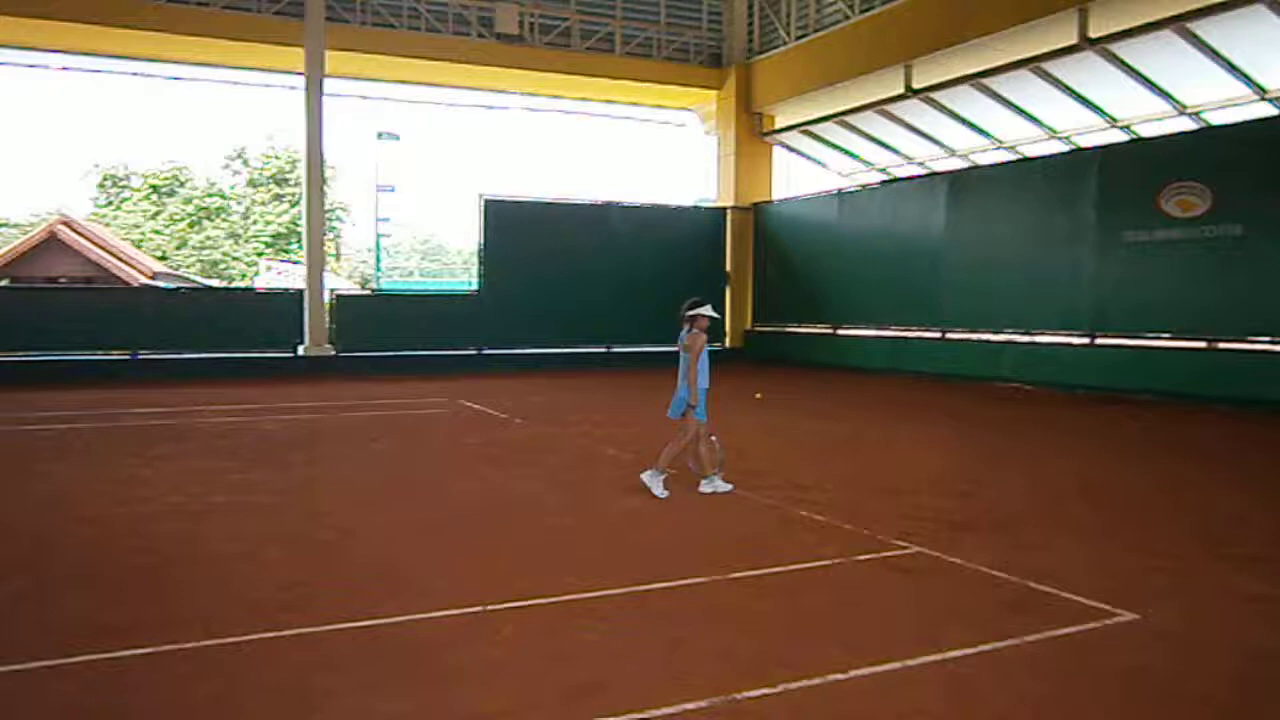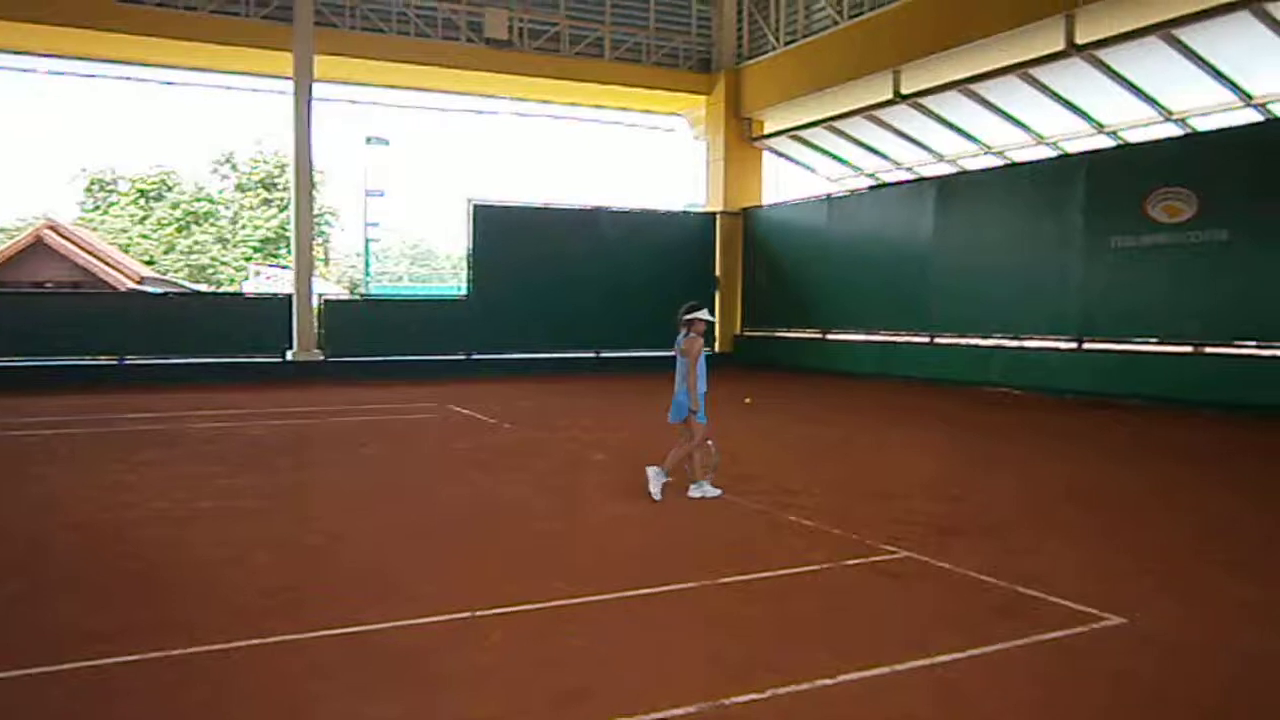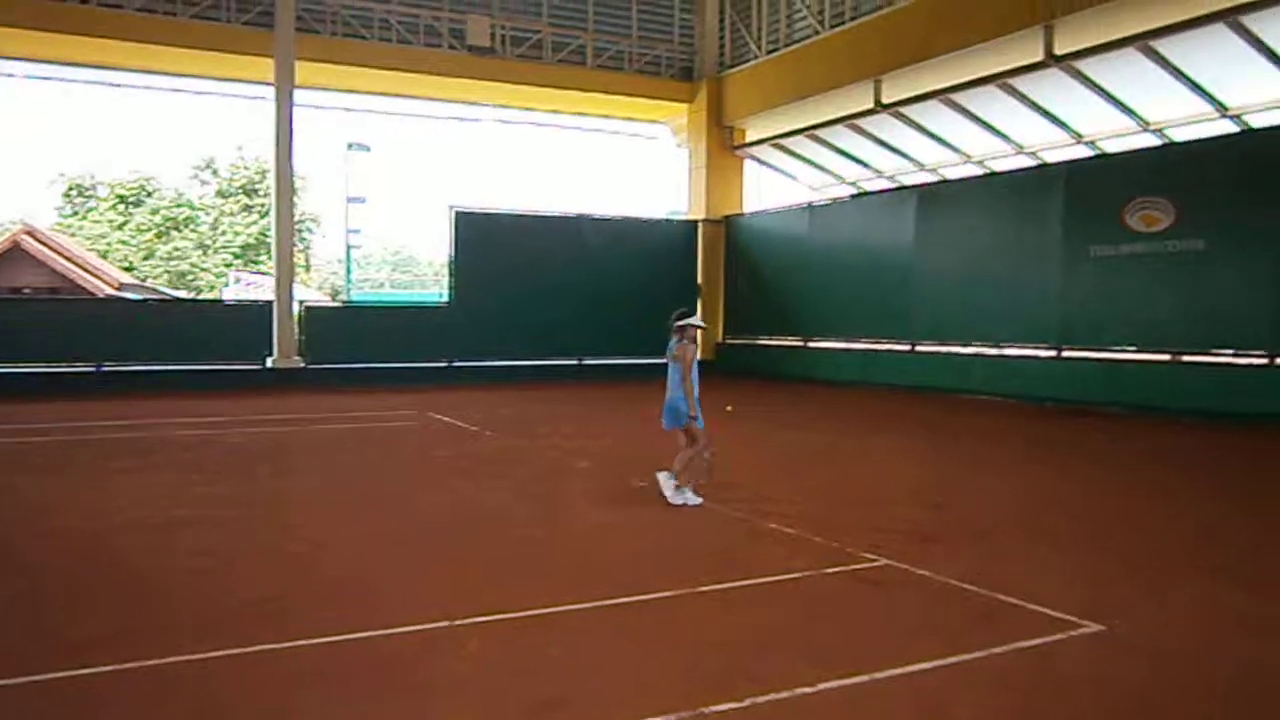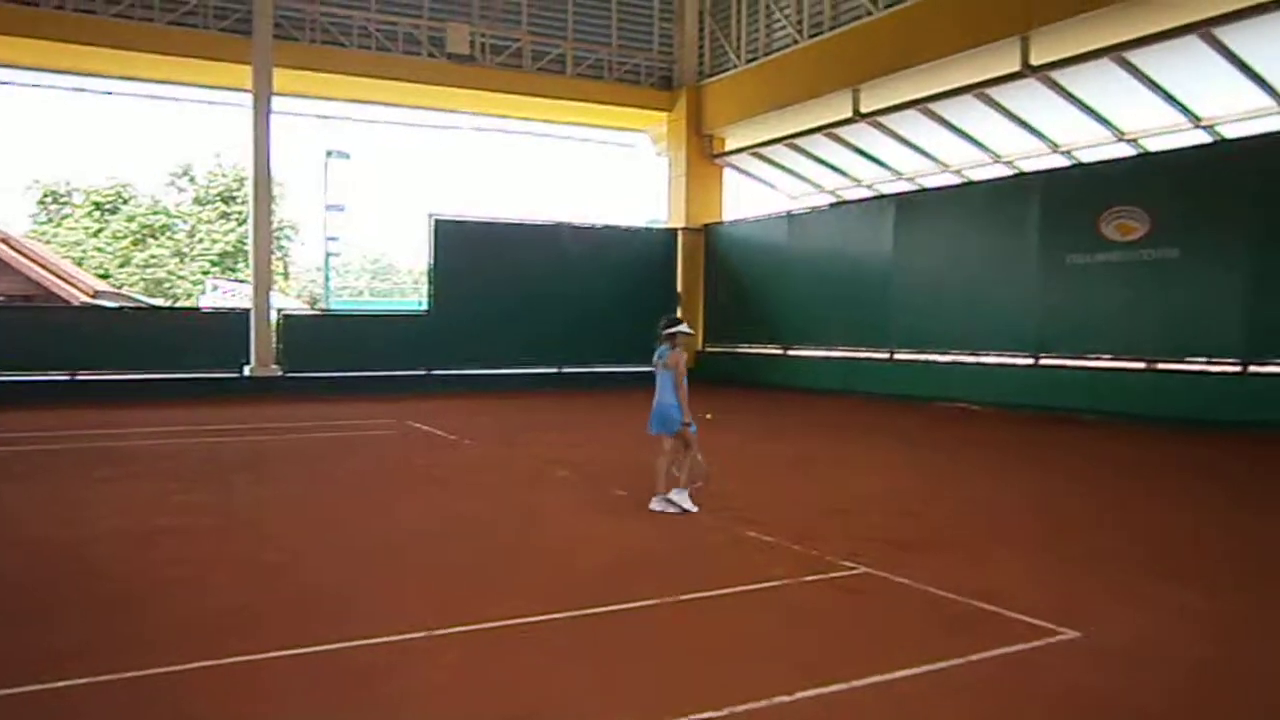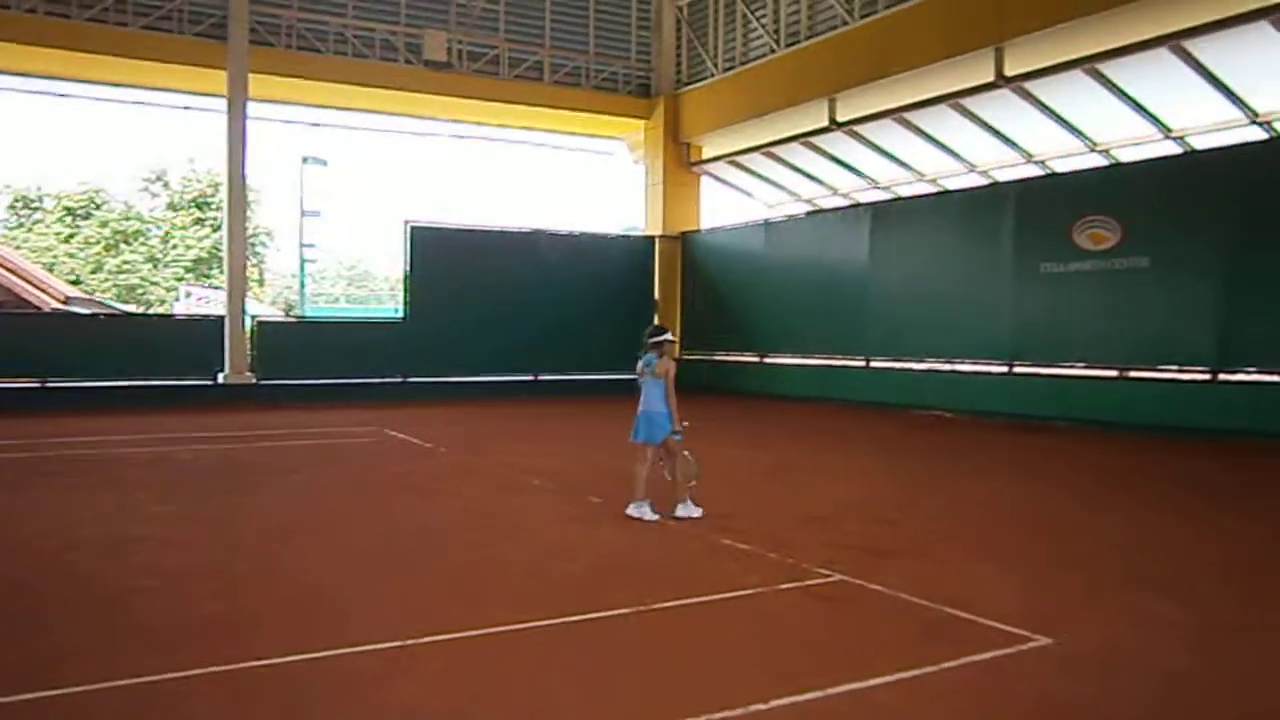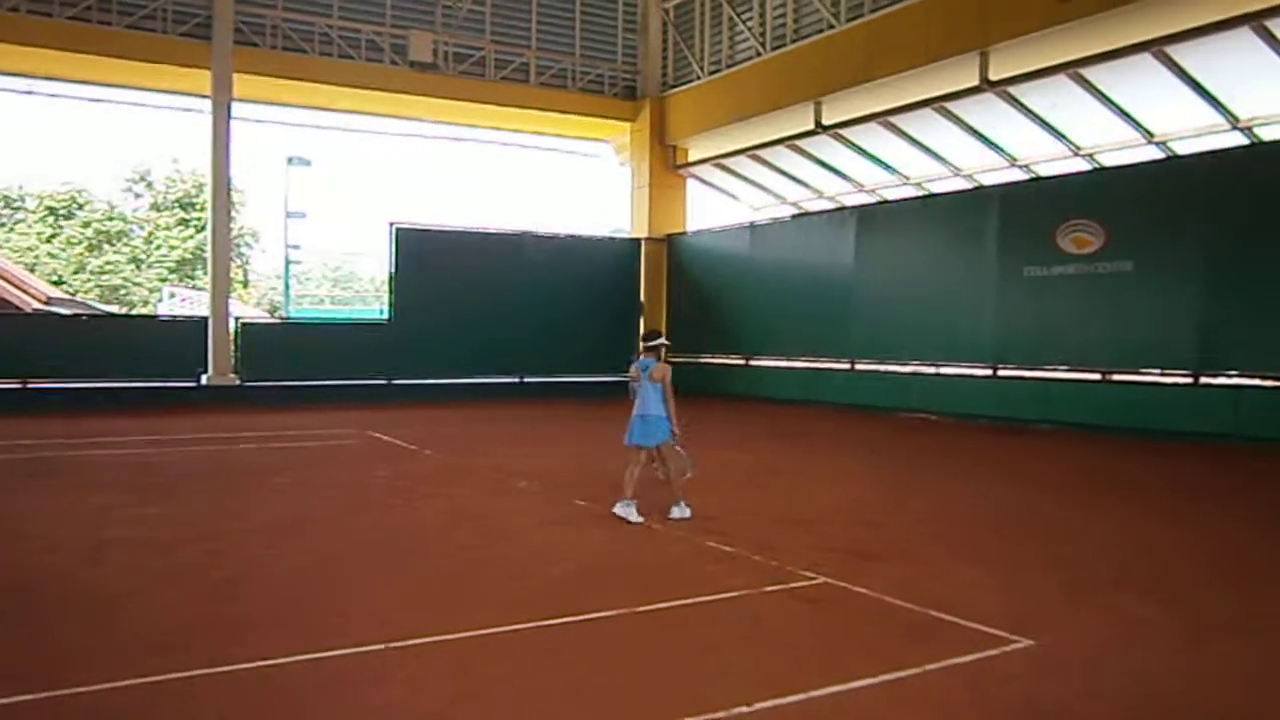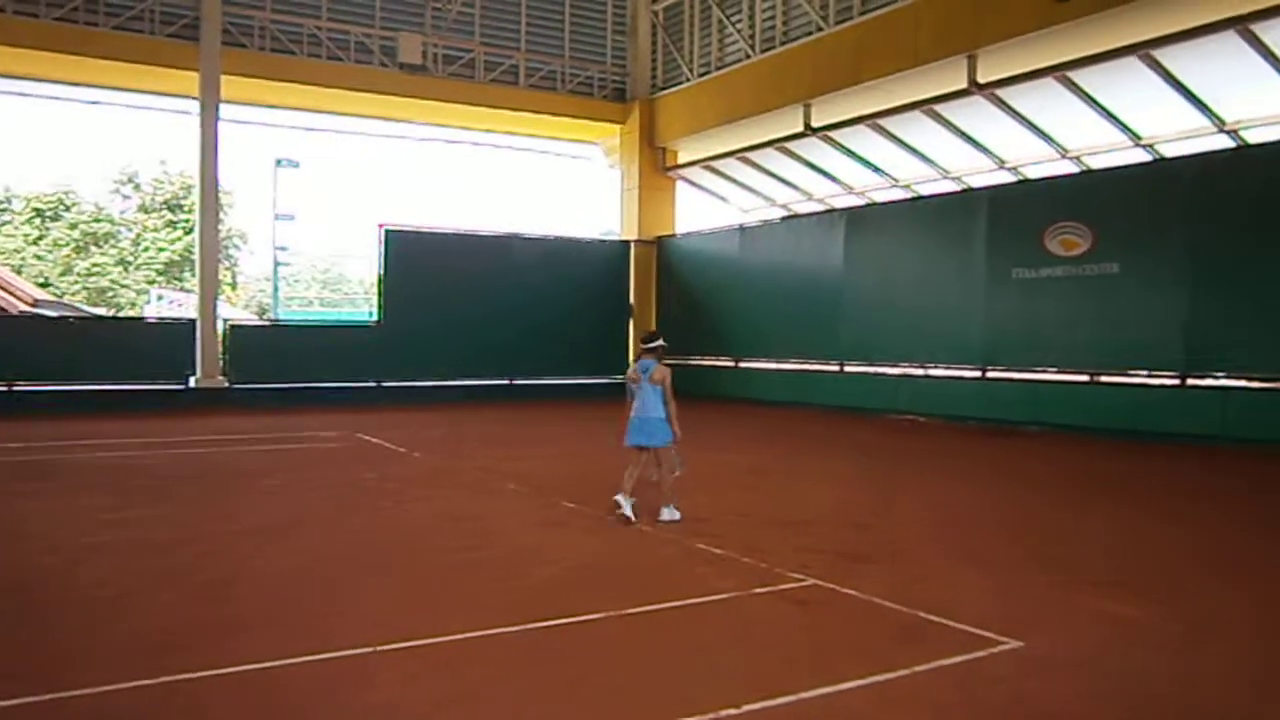
dt=0.1s
person 1, frame 1
left shoulder: (684, 337)
right shoulder: (699, 337)
right elbow: (692, 368)
right wrist: (694, 397)
left hip: (687, 392)
right hip: (692, 393)
left knee: (702, 435)
right knee: (685, 437)
left ankle: (710, 479)
right ankle: (655, 473)
person 1, frame 2
left shoulder: (681, 341)
right shoulder: (696, 341)
right elbow: (691, 373)
right wrist: (694, 401)
left hip: (684, 396)
right hip: (691, 397)
left knee: (700, 439)
right knee: (694, 441)
left ankle: (699, 484)
right ankle: (660, 472)
person 1, frame 3
left shoulder: (671, 347)
right shoulder: (689, 348)
right elbow: (687, 379)
right wrist: (692, 407)
left hip: (672, 401)
right hip: (684, 401)
left knee: (685, 445)
right knee: (700, 443)
left ankle: (681, 491)
right ankle: (669, 475)
person 1, frame 4
left shoulder: (658, 355)
right shoulder: (680, 355)
right elbow: (680, 386)
right wrist: (686, 413)
left hip: (659, 407)
right hip: (674, 408)
left knee: (667, 452)
right knee: (692, 448)
left ankle: (660, 498)
right ankle: (679, 491)
person 1, frame 5
left shoulder: (641, 364)
right shoulder: (668, 364)
right elbow: (670, 394)
right wrist: (676, 422)
left hip: (644, 415)
right hip: (662, 416)
left knee: (646, 460)
right knee: (674, 461)
left ankle: (639, 504)
right ankle: (684, 504)
person 1, frame 6
left shoulder: (635, 368)
right shoulder: (664, 368)
right elbow: (668, 398)
right wrist: (674, 424)
left hip: (639, 418)
right hip: (658, 419)
left knee: (638, 463)
right knee: (668, 465)
left ankle: (626, 503)
right ankle: (678, 506)
person 1, frame 7
left shoulder: (632, 370)
right shoulder: (664, 371)
left elbow: (631, 399)
right elbow: (669, 400)
left wrist: (631, 421)
right wrist: (675, 426)
left hip: (637, 420)
right hip: (657, 421)
left knee: (637, 464)
right knee: (664, 467)
left ankle: (624, 496)
right ankle: (667, 509)
